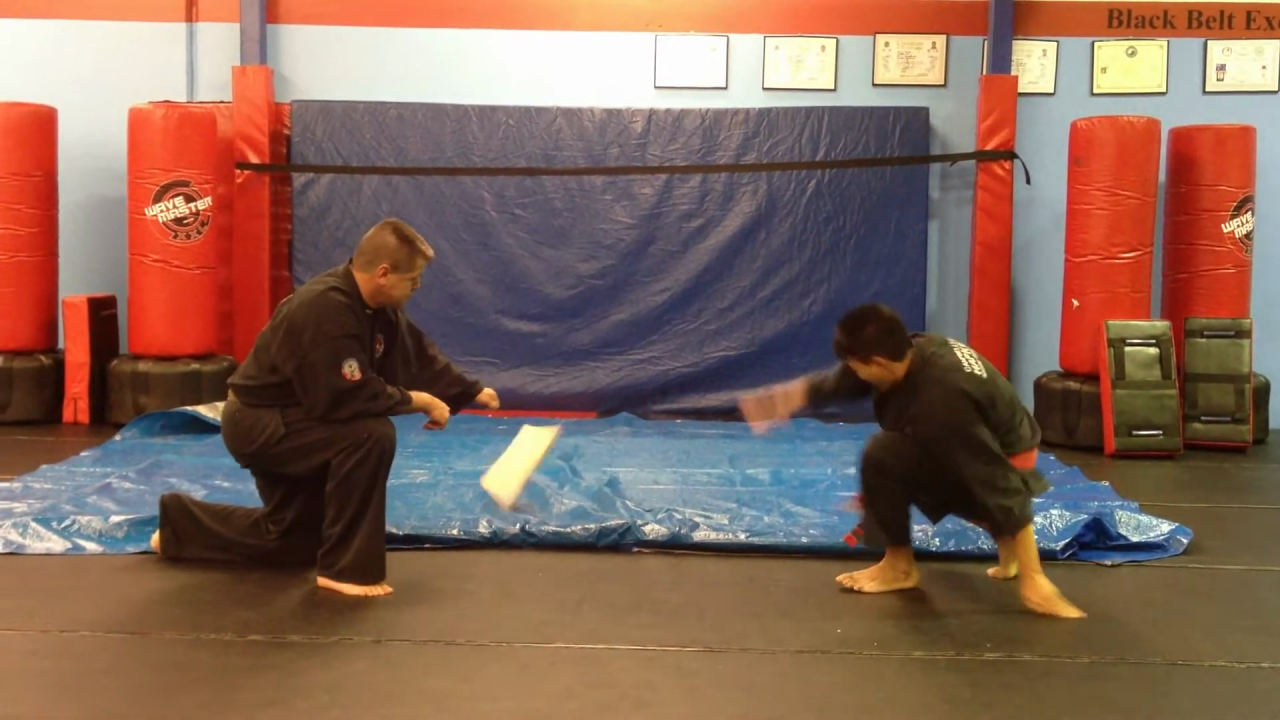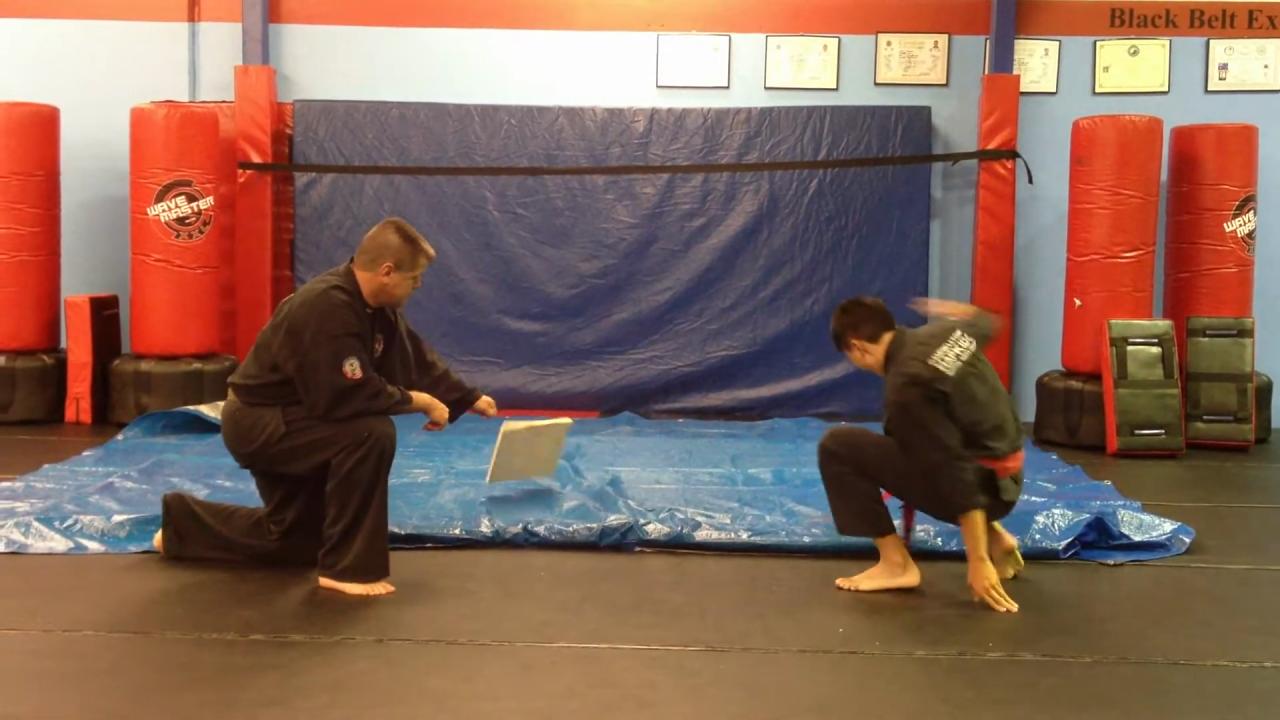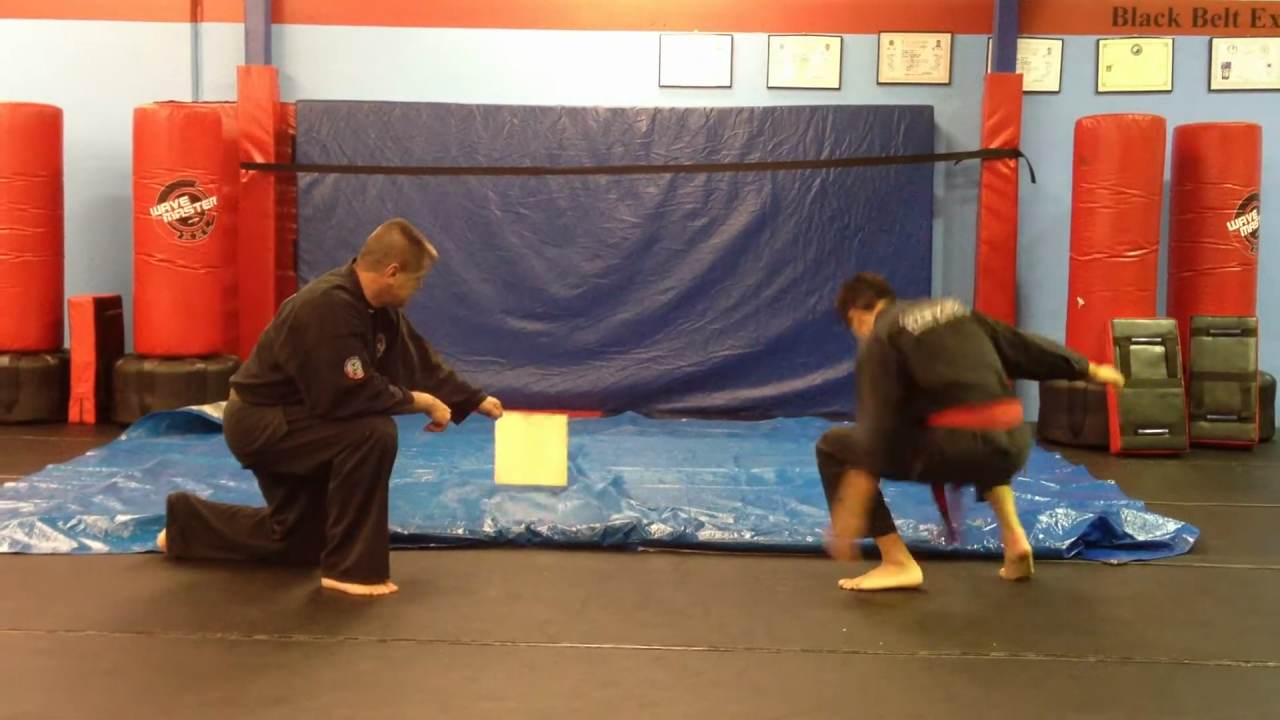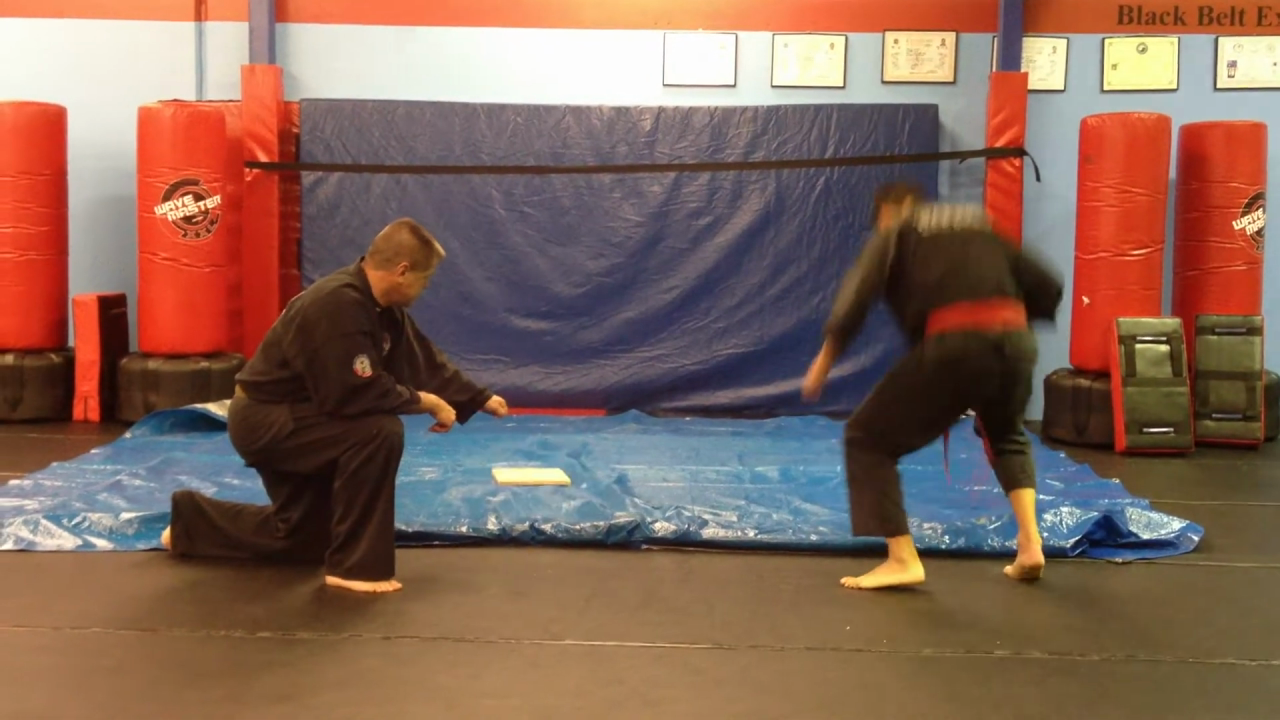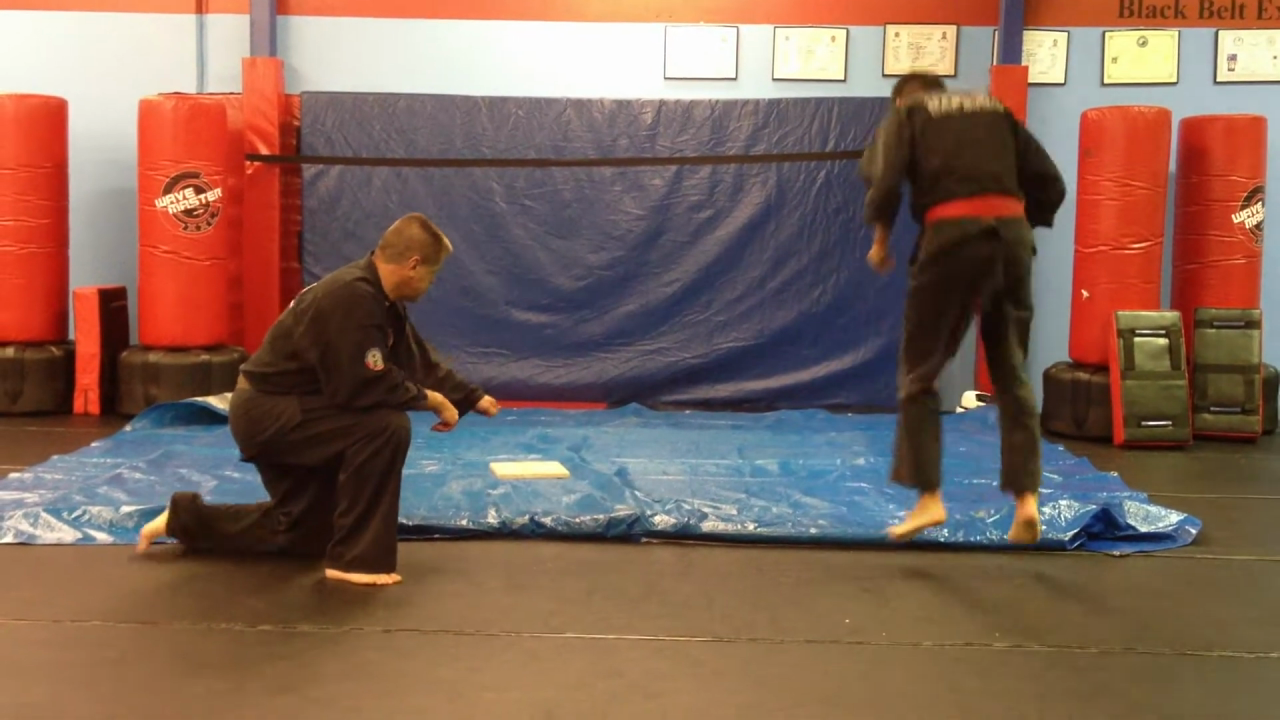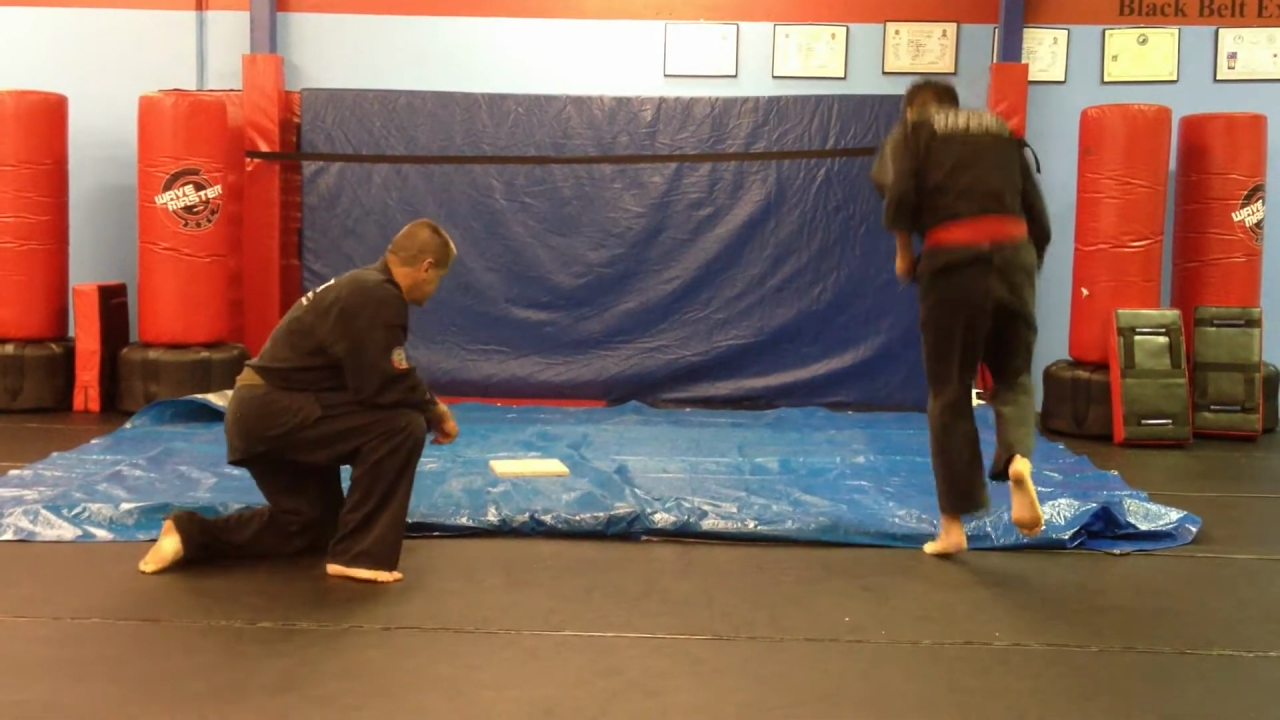
dt=0.2s
person 1, frame 1
left shoulder: (944, 402)
right shoulder: (917, 348)
left elbow: (999, 483)
right elbow: (842, 382)
left wrist: (1033, 577)
right wrist: (791, 398)
left hip: (1009, 473)
right hip: (988, 459)
left knee: (882, 456)
left ankle: (898, 567)
person 1, frame 2
left shoulder: (907, 390)
right shoulder: (943, 332)
left elbow: (961, 480)
right elbow: (979, 327)
left wrist: (978, 560)
right wrist: (958, 313)
left hip: (986, 485)
right hip: (1006, 478)
left knee: (837, 448)
left ankle: (898, 566)
right ankle: (998, 539)
person 1, frame 3
left shoulder: (880, 343)
right shoulder: (953, 311)
left elbow: (877, 425)
right elbow: (1026, 347)
left wrist: (851, 509)
right wrist: (1089, 370)
left hip: (961, 444)
right hip: (1012, 442)
left knee: (832, 449)
left ankle: (898, 564)
right ankle: (1014, 539)
person 1, frame 4
left shoulder: (894, 233)
right shoulder: (980, 224)
left elbow: (855, 300)
right elbow: (1045, 286)
left wrist: (822, 363)
right wrist: (1028, 322)
left hip: (954, 347)
right hip: (1014, 345)
left knee: (866, 440)
right knee: (1007, 438)
left ankle: (900, 560)
right ankle: (1029, 543)
person 1, frame 5
left shoulder: (905, 115)
right shoulder: (994, 109)
left elbow: (883, 181)
right elbow: (1050, 182)
left wrist: (881, 240)
left hip: (954, 237)
right hip: (1012, 234)
left knee: (921, 374)
right knee: (1010, 376)
left ankle: (927, 503)
right ankle: (1026, 501)
person 1, frame 6
left shoulder: (913, 136)
right shoulder: (999, 132)
left elbow: (898, 197)
right elbow: (1037, 214)
left wrist: (905, 251)
left hip: (952, 261)
right hip: (1013, 258)
left knee: (950, 398)
right knee: (1012, 379)
left ankle: (953, 527)
right ankle: (1017, 465)
person 2, frame 1
left shoulder: (377, 305)
right shoulder: (326, 310)
left elbow: (417, 356)
right elbow: (347, 399)
left wrist: (470, 391)
right wrist: (418, 401)
left hip: (283, 423)
right hip: (258, 423)
left knee: (296, 537)
right knee: (371, 435)
left ankle: (180, 523)
right ankle: (345, 568)
person 2, frame 2
left shoulder: (375, 305)
right shoulder: (328, 308)
left elbow: (413, 360)
right elbow: (348, 396)
left wrist: (468, 398)
right wrist: (419, 401)
left hip: (282, 421)
right hip: (258, 422)
left knee: (298, 537)
right knee: (372, 433)
left ankle: (182, 522)
right ankle: (347, 567)
person 2, frame 3
left shoulder: (376, 307)
right shoulder: (330, 308)
left elbow: (418, 362)
right elbow: (349, 396)
left wrist: (475, 400)
right wrist: (420, 402)
left hip: (282, 422)
right hip: (260, 422)
left knee: (301, 536)
right knee: (373, 434)
left ankle: (187, 524)
right ankle: (349, 568)
person 2, frame 4
left shoulder: (380, 305)
right shoulder: (339, 306)
left elbow: (423, 362)
right elbow: (355, 395)
left wrist: (481, 399)
right wrist: (427, 403)
left hip: (285, 420)
right hip: (265, 420)
left knee: (306, 534)
right knee: (379, 433)
left ankle: (189, 522)
right ankle: (353, 566)
person 2, frame 5
left shoulder: (378, 297)
right shoulder: (353, 299)
left elbow: (417, 362)
right elbow: (366, 389)
left wrist: (471, 397)
right wrist: (432, 401)
left hip: (271, 412)
right hip: (270, 412)
left knee: (302, 527)
right knee: (388, 427)
left ankle: (185, 520)
right ankle: (356, 558)
person 2, frame 6
left shoulder: (360, 289)
right shoulder: (380, 299)
left elbow: (379, 378)
right elbow: (390, 386)
left wrist: (429, 408)
right wrist: (435, 412)
left hip: (258, 409)
right hip: (275, 409)
left knee: (310, 526)
right knee: (401, 426)
left ankle: (190, 534)
right ankle: (358, 554)
